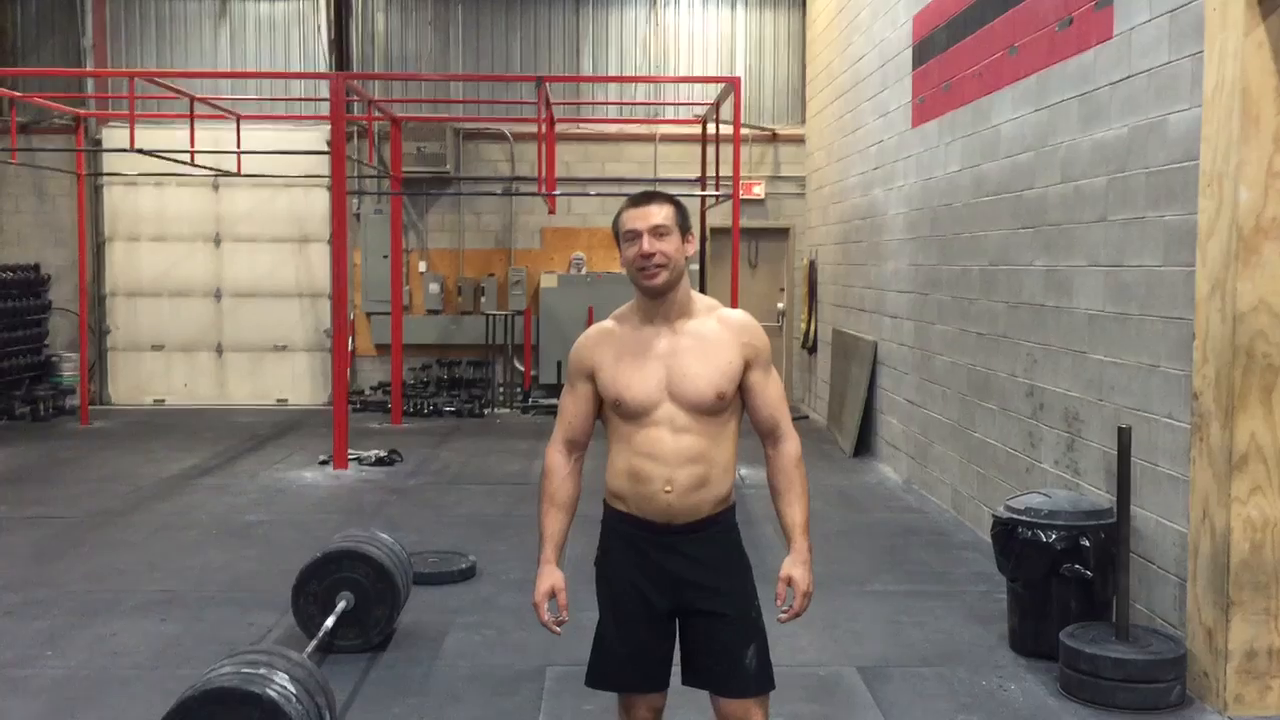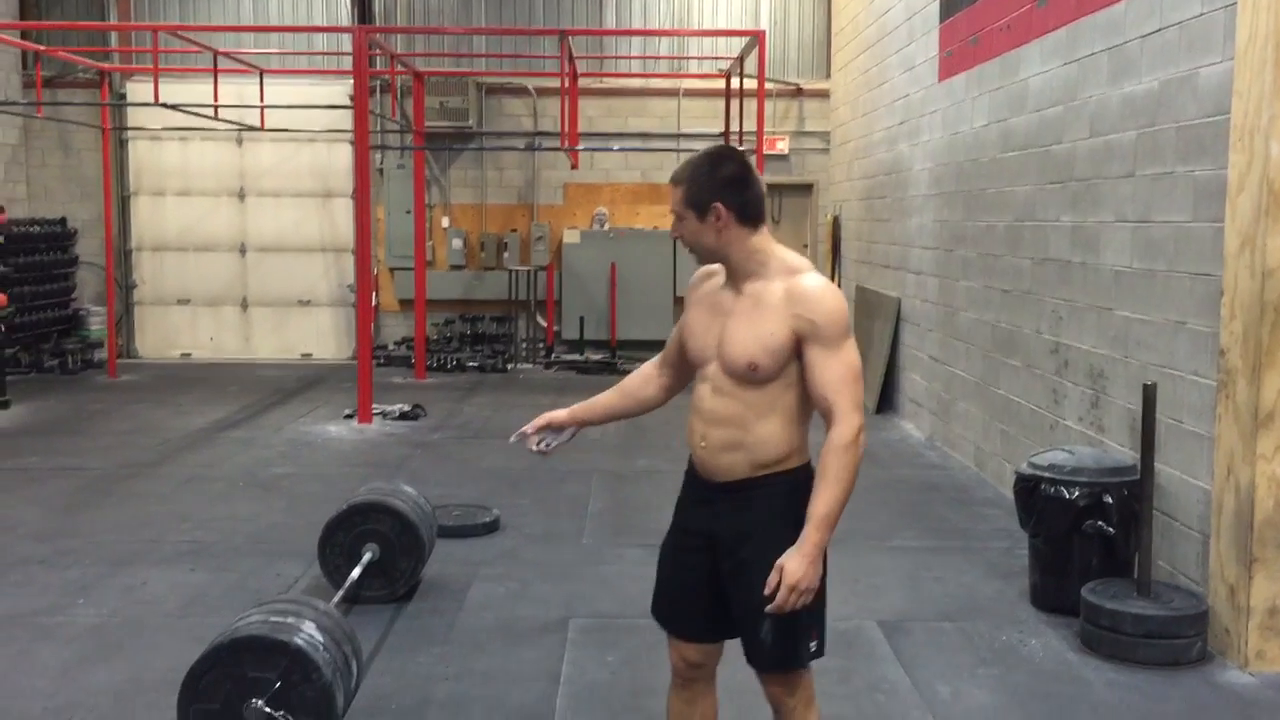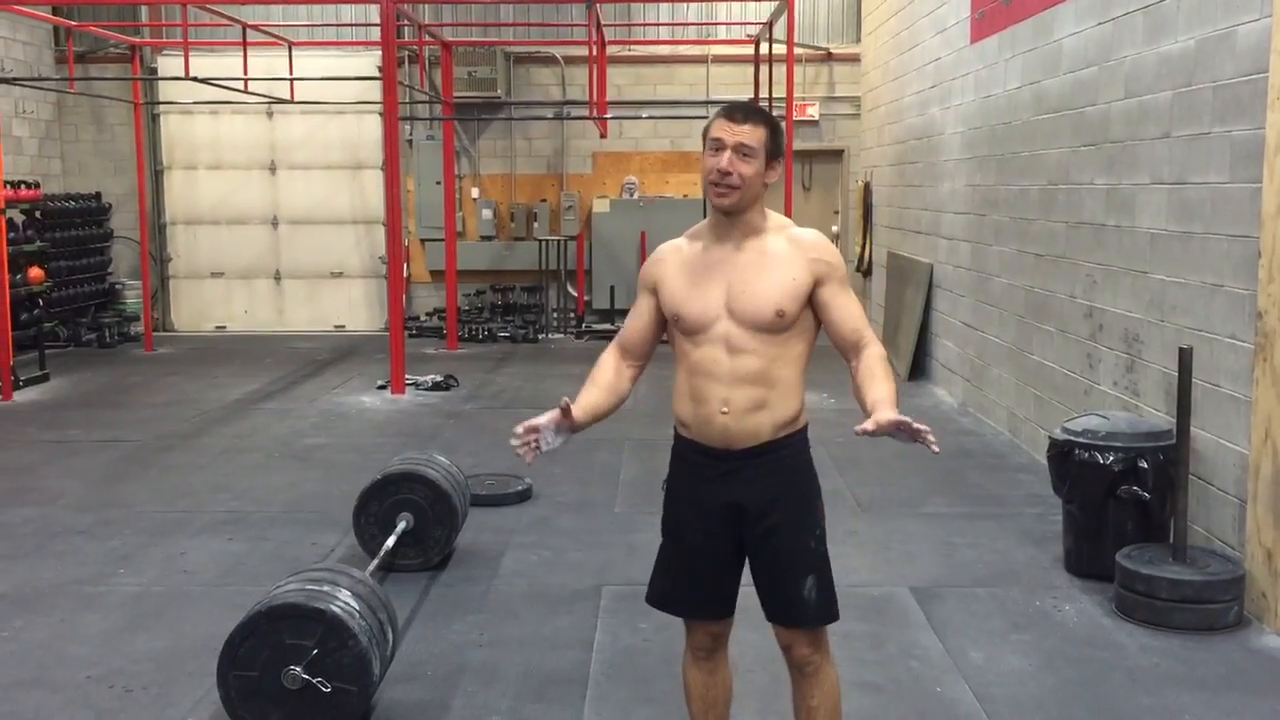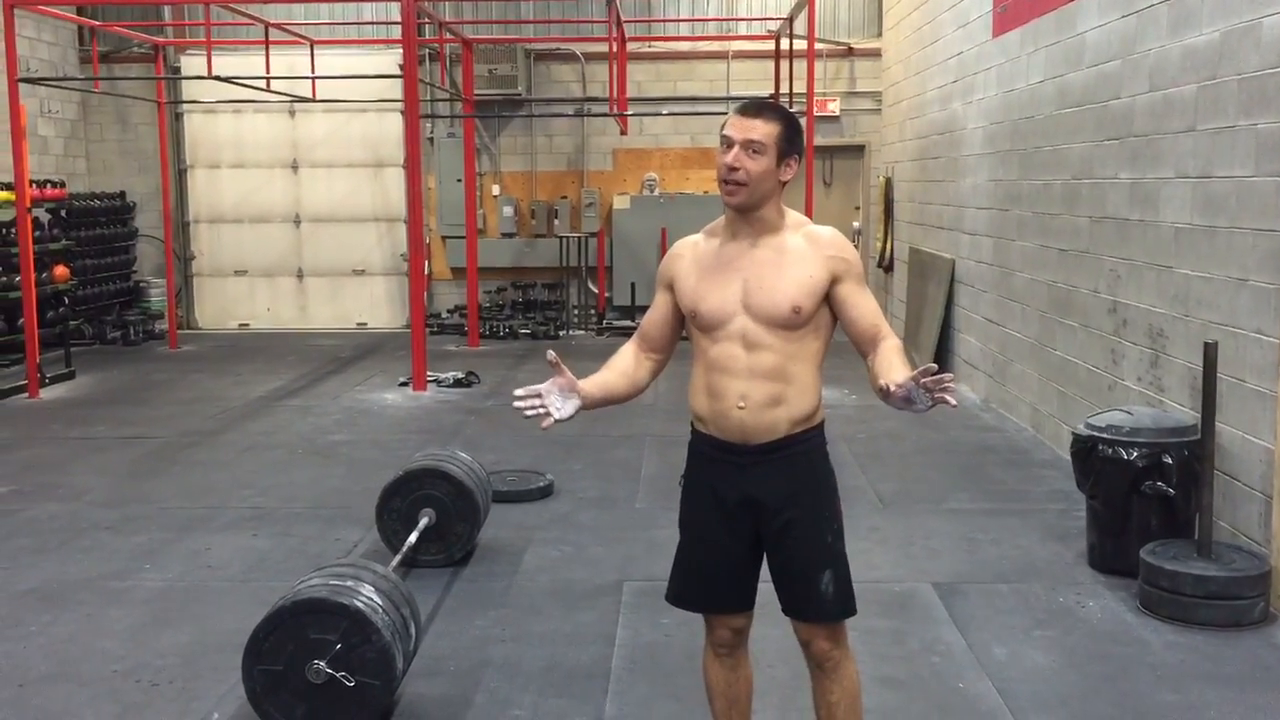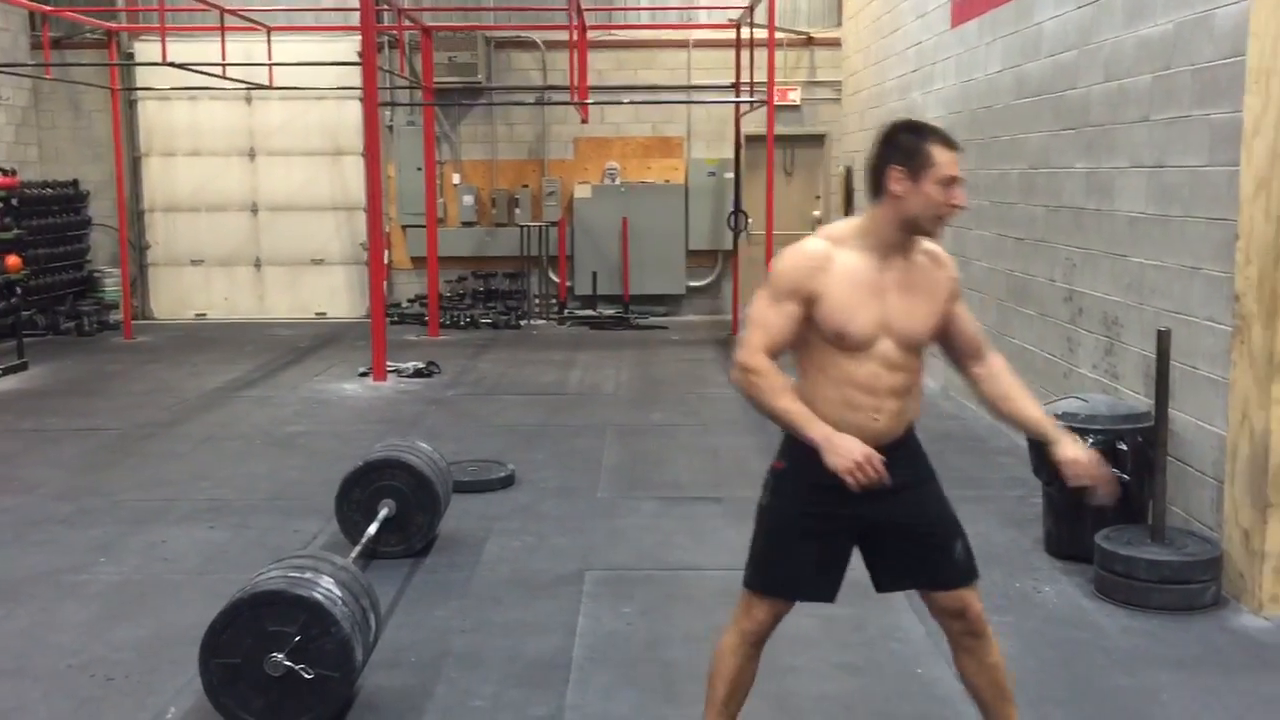
dt=1s
person 1, frame 1
left shoulder: (740, 332)
right shoulder: (597, 344)
left elbow: (780, 441)
right elbow: (565, 451)
left wrist: (799, 547)
right wrist: (549, 558)
left hip: (713, 542)
right hip: (629, 545)
person 1, frame 2
left shoulder: (811, 299)
right shoulder: (704, 285)
left elbow: (846, 425)
right elbow: (666, 372)
left wrist: (811, 543)
right wrist: (574, 416)
left hip: (772, 504)
right hip: (699, 497)
right knee: (689, 663)
person 1, frame 3
left shoulder: (810, 252)
right shoulder: (666, 261)
left elbow: (861, 346)
right elbow: (625, 355)
left wrist: (883, 409)
right wrist: (575, 415)
left hip: (780, 468)
right hip: (694, 469)
left knee: (804, 643)
right knee: (703, 635)
person 1, frame 4
left shoulder: (827, 250)
right shoulder: (685, 256)
left elbow: (878, 341)
right elbow: (646, 351)
left wrist: (898, 383)
right wrist: (583, 392)
left hip: (796, 463)
right hip: (711, 465)
left knee: (823, 638)
right knee: (724, 632)
person 1, frame 5
left shoulder: (938, 271)
right shoulder: (810, 262)
left elbow: (981, 363)
right elbow: (750, 364)
left wrist: (1057, 438)
right wrist: (826, 439)
left hip: (902, 463)
right hip: (816, 464)
left knee: (964, 613)
right knee: (757, 618)
